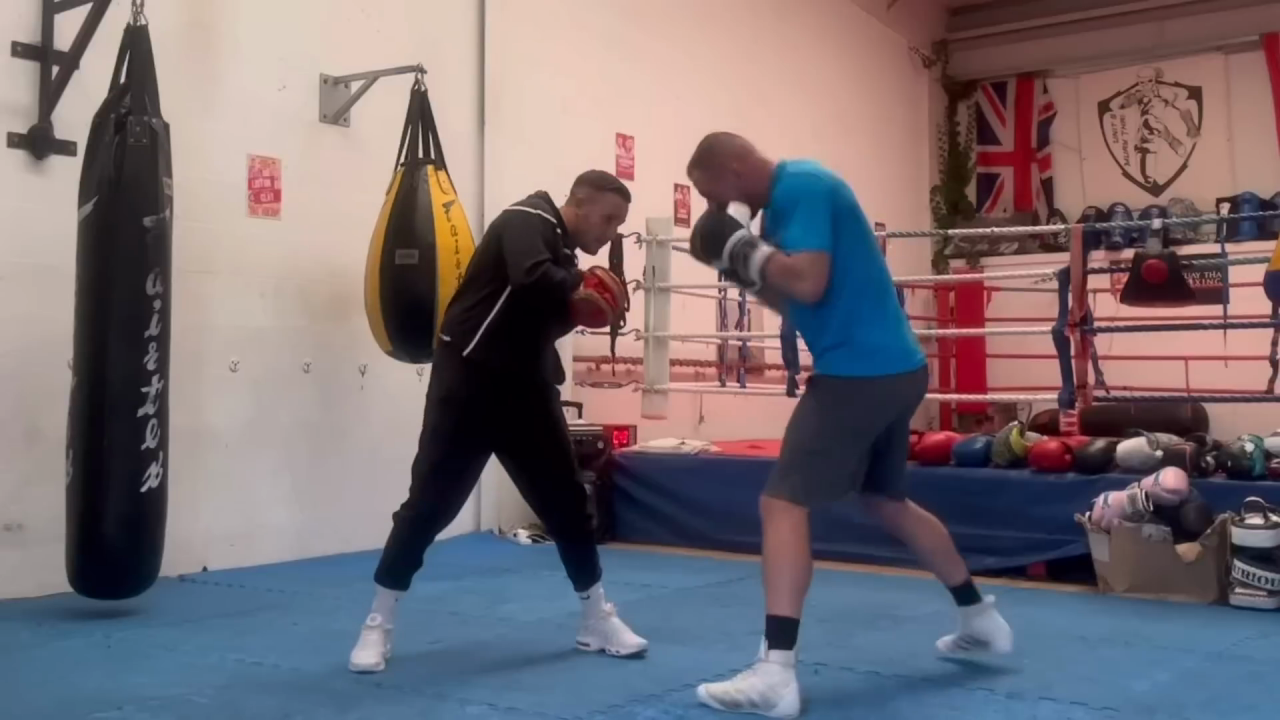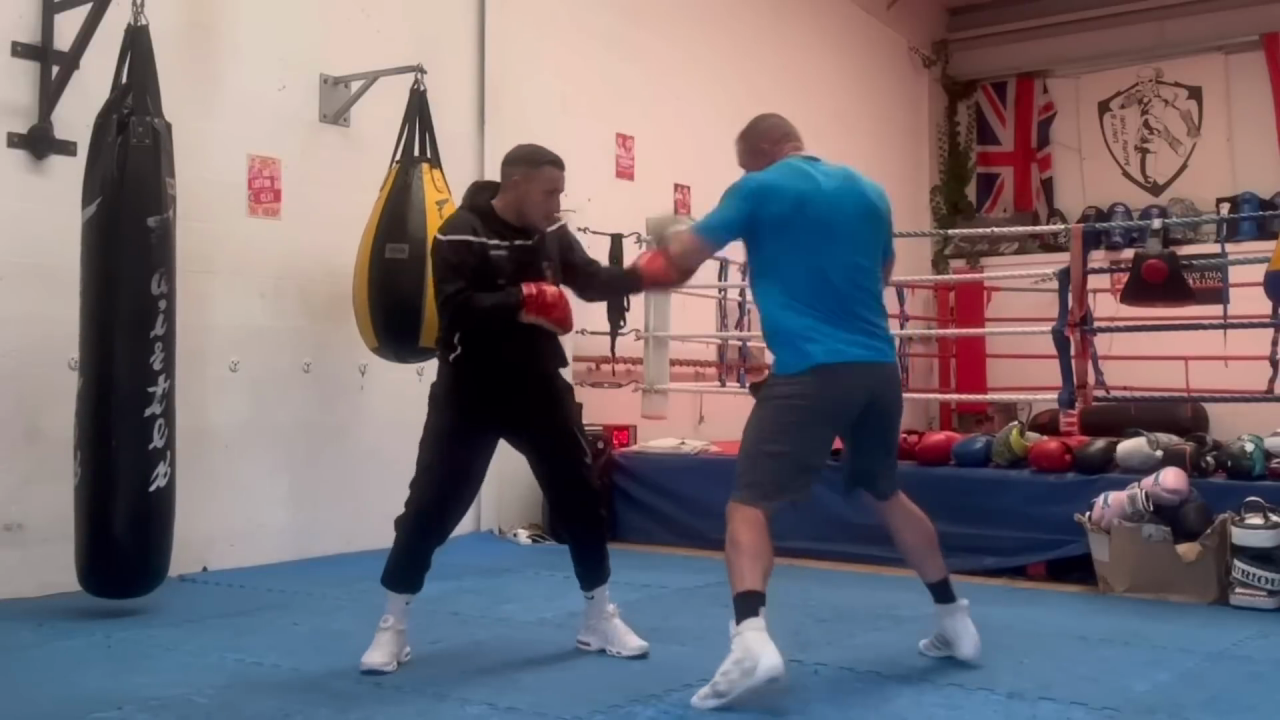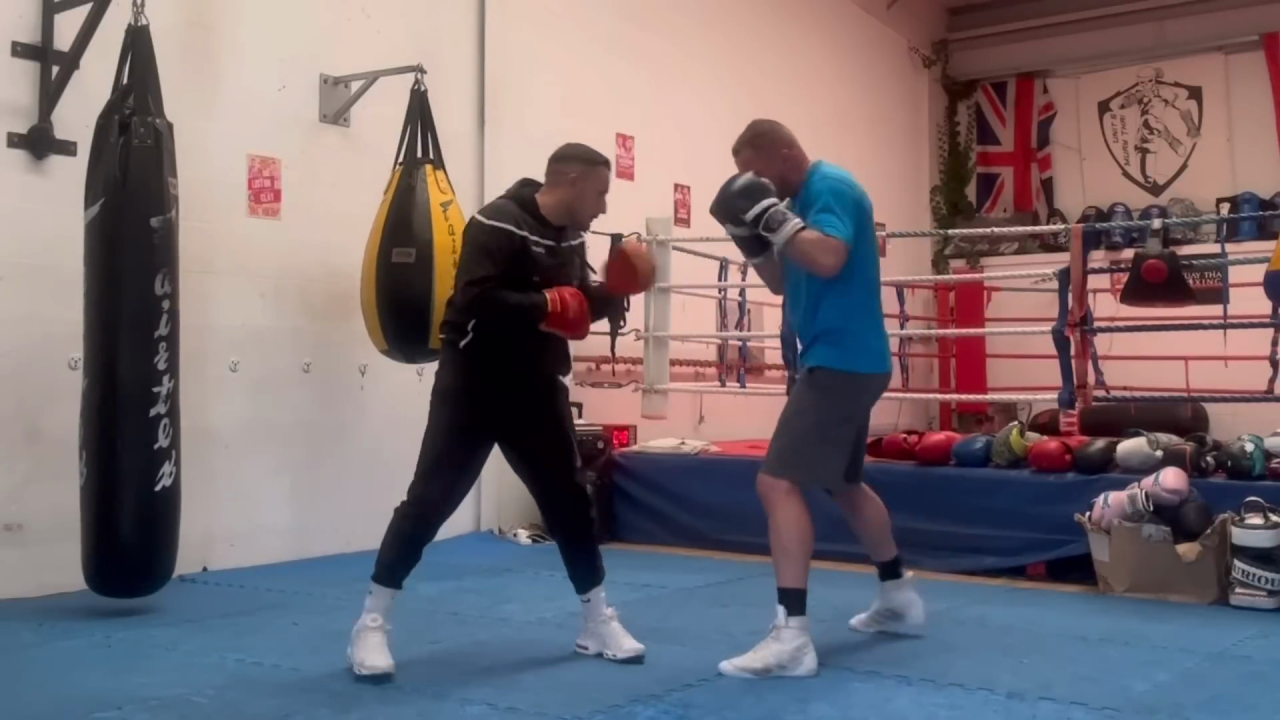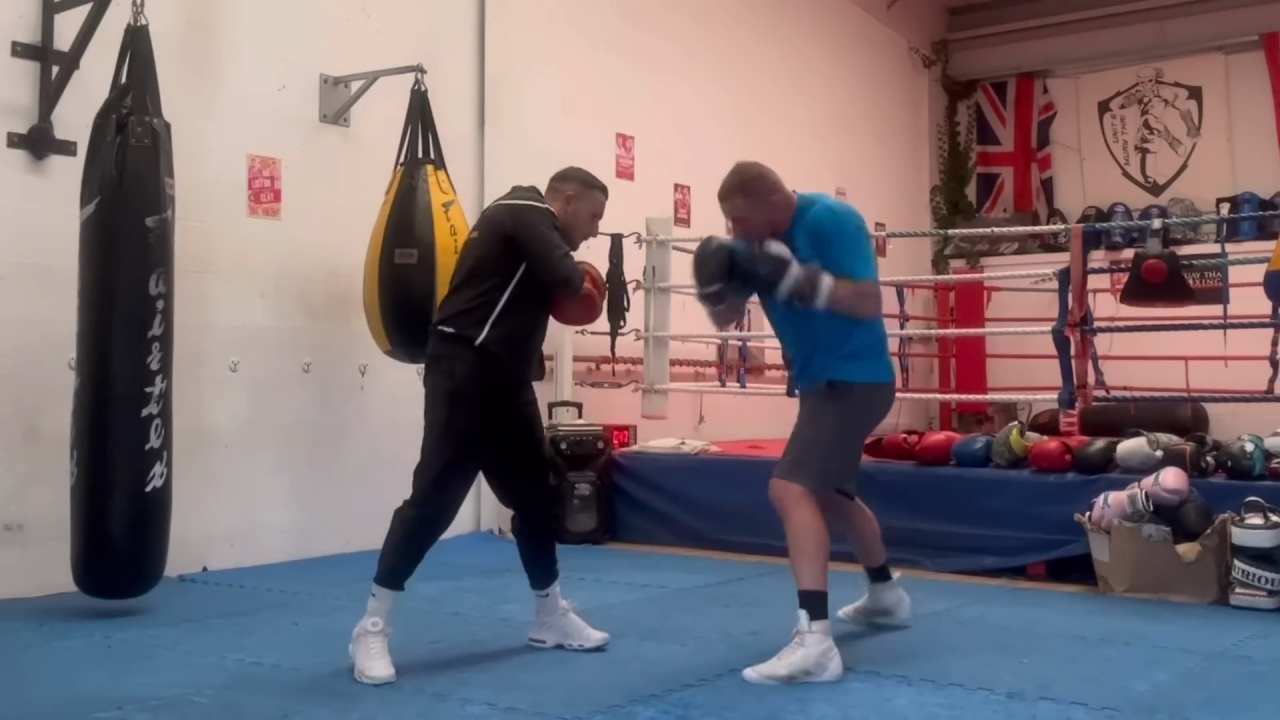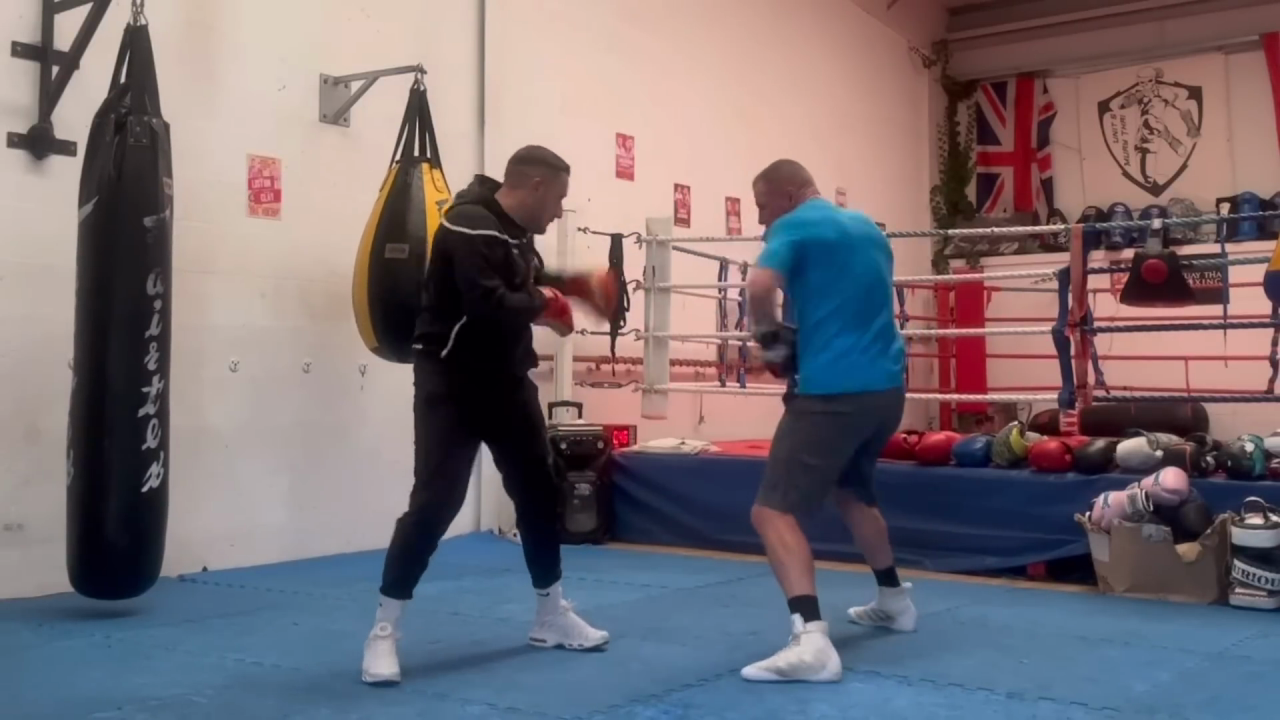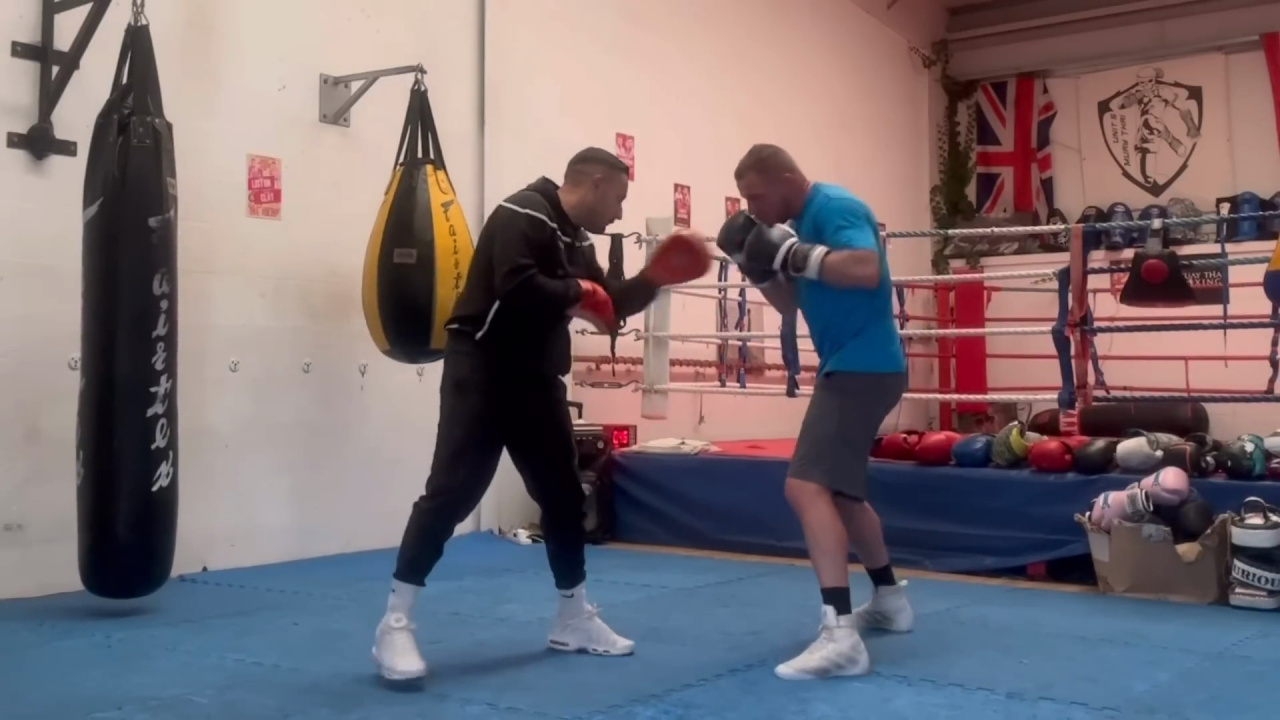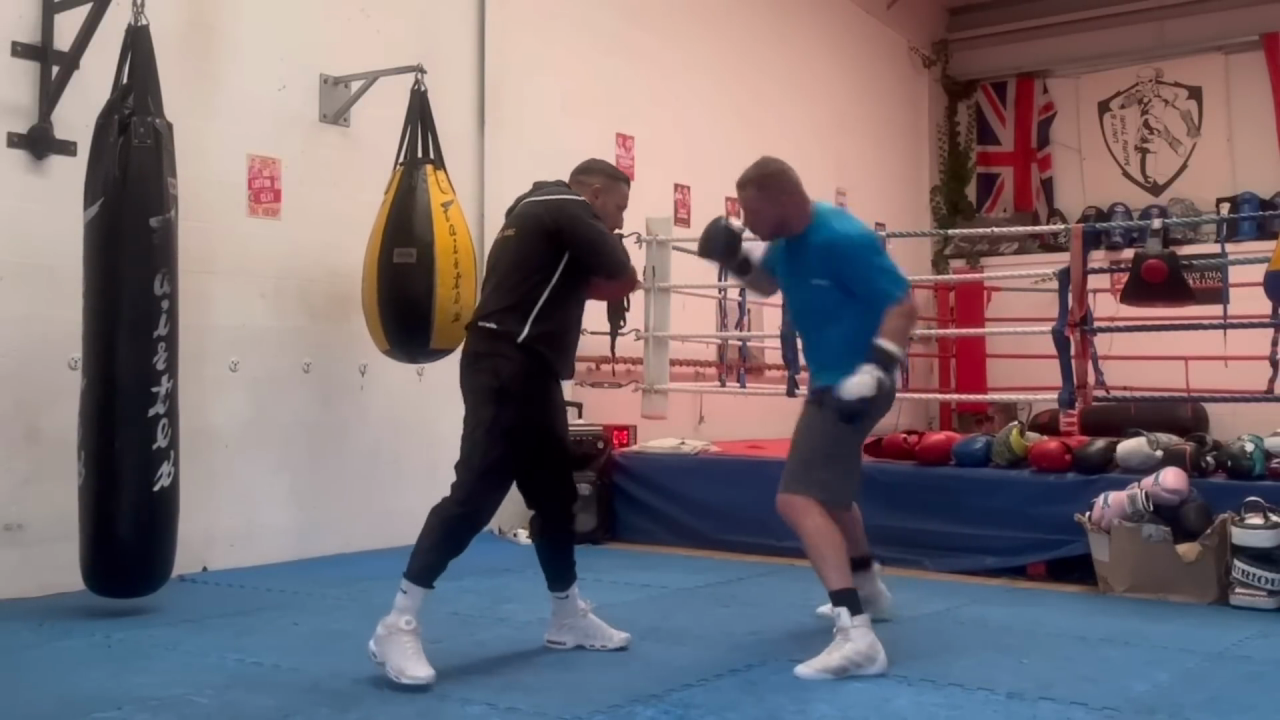
dt=0.7s
person 1, frame 1
left shoulder: (803, 187)
right shoulder: (778, 201)
left elbow: (806, 282)
right elbow: (781, 295)
left wrist: (743, 240)
right wrist: (731, 256)
left hip: (860, 373)
right hip: (896, 368)
left knee: (782, 502)
right knee: (887, 501)
left ankle: (775, 671)
right ankle: (980, 618)
person 1, frame 2
left shoulder: (759, 189)
right shoulder: (868, 192)
left elbow: (686, 256)
left wrist: (652, 263)
left hip: (809, 372)
right hip: (878, 366)
left knee: (748, 505)
right knee: (885, 493)
left ankle: (751, 640)
right ankle: (954, 620)
person 1, frame 3
left shoulder: (832, 187)
right shoulder: (805, 197)
left elbow: (827, 260)
right elbow: (778, 279)
left wrist: (768, 211)
right wrist: (746, 232)
left hip: (841, 362)
right hip: (848, 362)
left knee: (778, 483)
right knee: (844, 482)
left ankle: (791, 637)
right ankle: (899, 593)
person 1, frame 4
left shoulder: (834, 220)
right shoulder: (761, 241)
left elbow: (868, 304)
right elbow: (724, 317)
left wrist: (796, 279)
right wrist: (715, 281)
left hip: (855, 378)
right hip: (822, 381)
left knee: (791, 490)
right knee: (833, 489)
left ankle: (814, 641)
right ankle: (885, 592)
person 1, frame 5
left shoulder: (792, 226)
right shoulder: (867, 228)
left elbow: (760, 291)
left wrist: (770, 341)
left hip: (829, 392)
right hip: (886, 388)
left knee: (773, 510)
right knee: (851, 492)
left ankle: (811, 641)
right ankle: (894, 600)
person 1, frame 6
left shoulder: (834, 207)
right shoulder: (800, 221)
left elbow: (867, 269)
right elbow: (791, 302)
left wrist: (791, 252)
right wrist: (758, 263)
left hip: (862, 370)
right hip: (853, 369)
left knee: (806, 487)
right knee: (838, 489)
left ankle: (839, 635)
right ankle: (889, 599)
person 1, frame 7
left shoulder: (842, 238)
right shoulder: (790, 238)
left elbow: (902, 307)
right elbow: (767, 285)
left wrist: (873, 370)
right wrist: (732, 255)
left hip: (852, 387)
right hip: (828, 383)
left knee: (798, 500)
right knee: (830, 486)
left ankle: (858, 633)
right ankle: (861, 582)
person 2, frame 1
left shoulder: (562, 252)
right shoulder: (526, 221)
right elbow: (532, 283)
left wrist: (577, 306)
right wrist: (578, 287)
left hip: (527, 389)
right hip: (470, 381)
left knee: (566, 500)
right knee: (431, 501)
left ankle: (597, 619)
right ankle: (378, 625)
person 2, frame 2
left shoulder: (550, 231)
right shoulder: (459, 236)
left elbow: (591, 280)
right elbow: (459, 310)
left wrist: (642, 274)
right wrist: (521, 303)
left hip: (538, 384)
right hip: (469, 390)
left knee: (580, 497)
right knee: (431, 506)
left ankle: (599, 618)
right ankle: (392, 628)
person 2, frame 3
left shoulder: (568, 238)
right shoulder: (498, 223)
left elbow: (580, 306)
right elbow: (480, 298)
left wrist: (609, 291)
right wrist: (547, 306)
left hip: (536, 383)
right hip: (474, 380)
left knee: (568, 499)
right knee: (431, 498)
left ankle: (598, 623)
right ankle: (371, 624)
person 2, frame 4
left shoulder: (529, 231)
right shoulder: (527, 213)
right elbow: (558, 275)
left wrist: (570, 292)
right wrist: (580, 280)
left hip: (506, 378)
right hip: (466, 372)
left knee: (535, 496)
right knee: (435, 496)
left ankle: (551, 616)
right ankle: (372, 628)
person 2, frame 5
left shoulder: (515, 229)
right shoulder: (469, 227)
left elbow: (529, 286)
right elbow: (488, 306)
left wrist: (568, 287)
right wrist: (542, 302)
left hip: (506, 380)
right hip: (451, 381)
left knee: (539, 493)
right knee: (435, 502)
left ankle: (551, 615)
right ankle: (384, 632)
person 2, frame 6
left shoulder: (574, 239)
right shoulder: (523, 214)
left elbow: (606, 303)
right elbow: (515, 286)
left wrist: (653, 278)
right wrist: (572, 295)
left hip: (537, 380)
right hip: (482, 370)
left knee: (564, 496)
right knee: (451, 492)
left ankle: (574, 619)
right ankle: (395, 624)
person 2, frame 7
left shoulder: (540, 223)
right shoulder: (562, 207)
right elbow: (615, 268)
left wrist: (602, 283)
right wrist: (614, 279)
left hip: (533, 375)
right hip: (504, 371)
left knee: (555, 497)
right knee: (475, 495)
left ankle: (570, 618)
right ankle: (400, 626)
